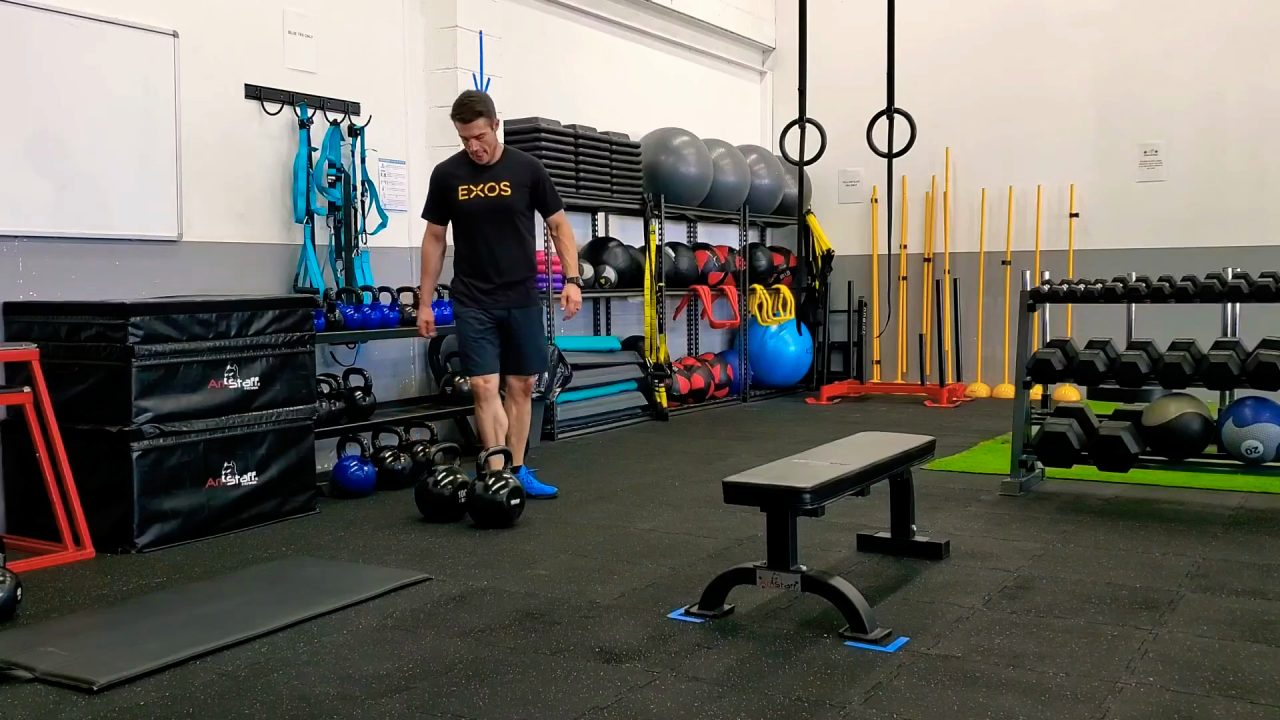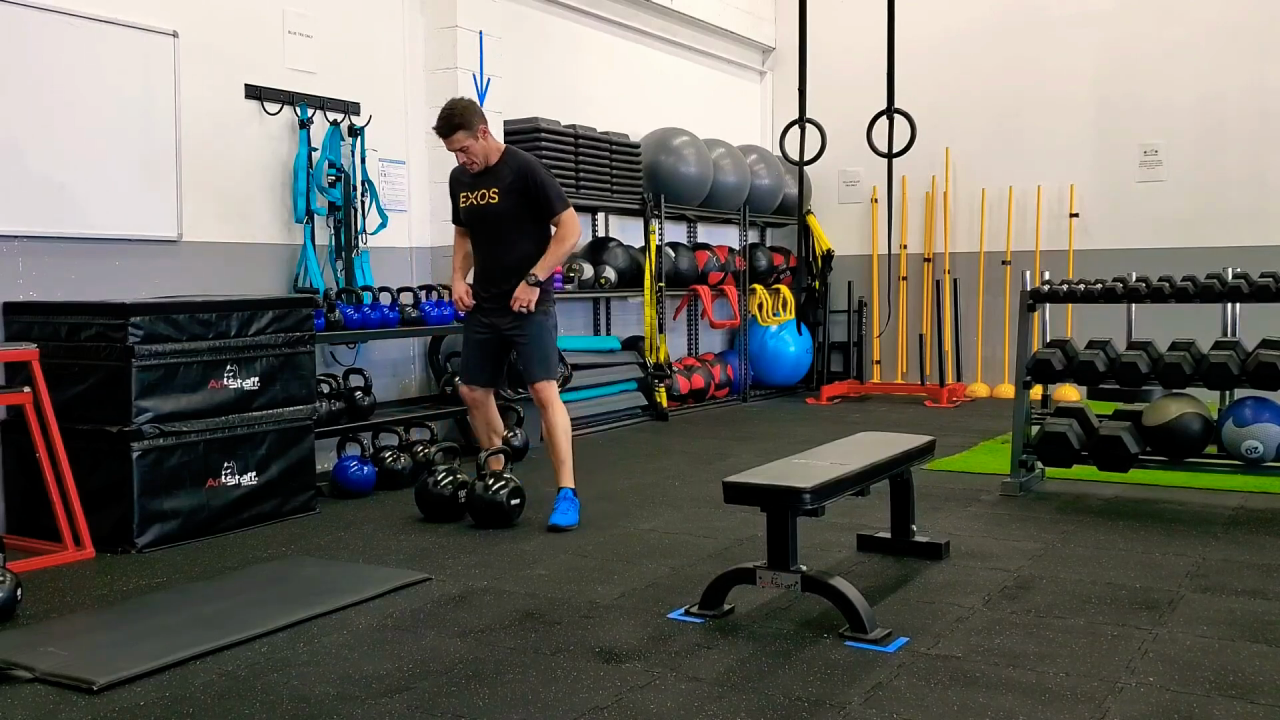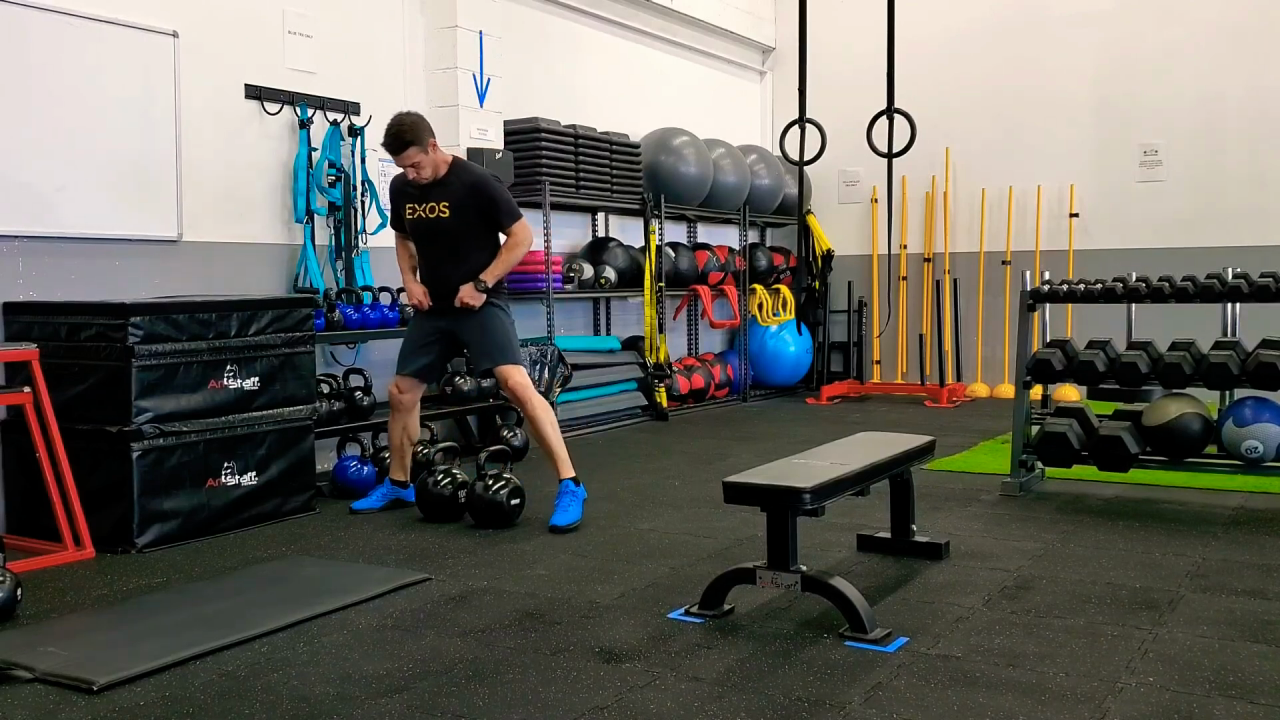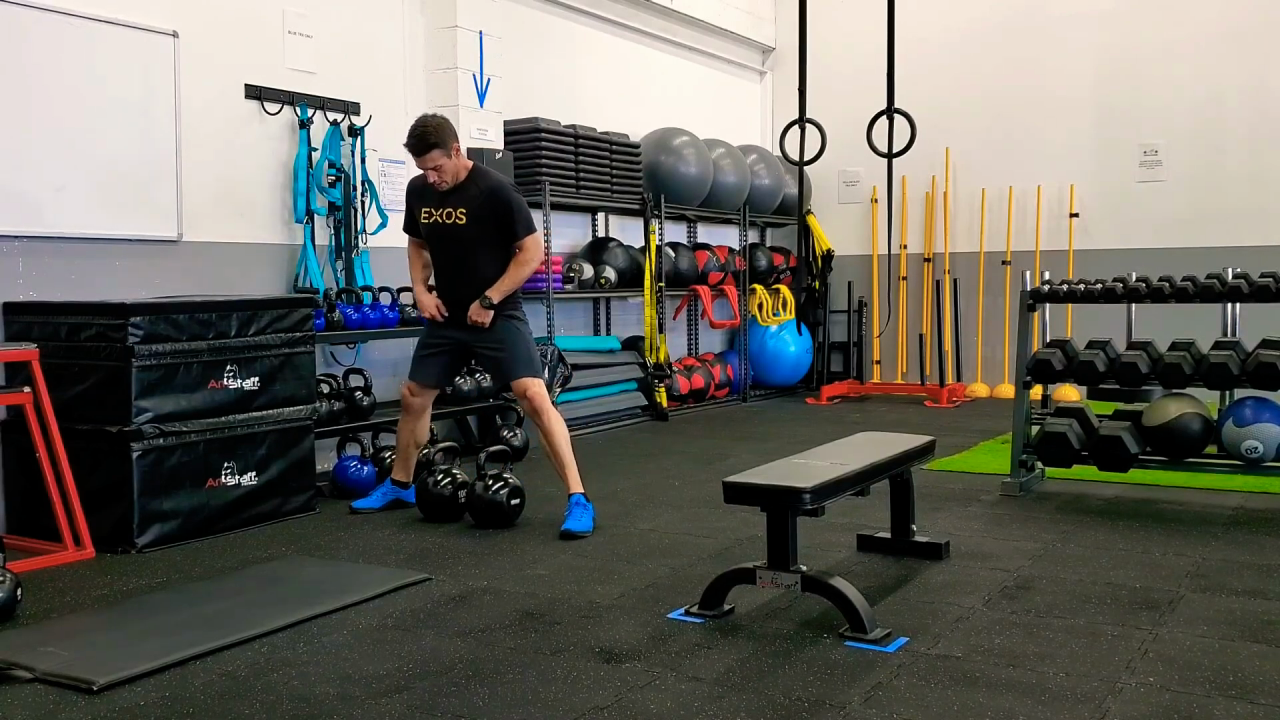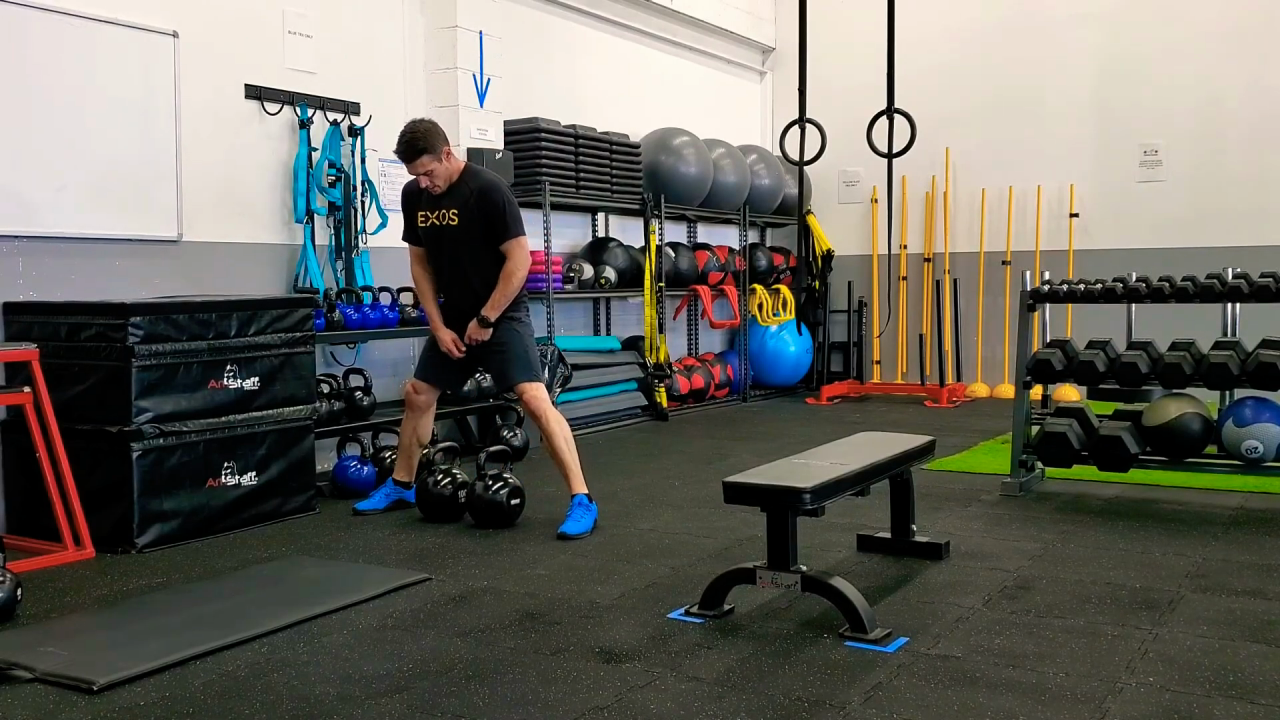
dt=0.7s
person 1, frame 1
left shoulder: (527, 169)
right shoulder: (447, 174)
left elbow: (559, 226)
right elbow: (434, 238)
left wrist: (571, 278)
right wrist: (425, 302)
left hip: (522, 298)
right hip: (474, 300)
left knee: (521, 386)
right knee: (484, 387)
left ankle: (517, 470)
person 1, frame 2
left shoulder: (525, 170)
right shoulder: (459, 178)
left elbow: (570, 228)
left wrist: (534, 281)
right wrist: (459, 278)
left hip: (527, 303)
right hip: (483, 305)
left knee: (544, 392)
right knee: (474, 394)
left ankle: (567, 493)
person 1, frame 3
left shoulder: (476, 183)
right shoulder: (401, 188)
left elbow: (522, 237)
left wrist: (481, 284)
right wrist: (410, 279)
left hip: (479, 303)
right hip: (433, 308)
left knee: (517, 384)
right knee: (402, 393)
left ankle: (569, 486)
right ankle: (399, 485)
person 1, frame 4
left shoulder: (495, 190)
right shoulder: (418, 191)
left elbow: (532, 251)
left wrist: (488, 300)
right wrist: (421, 289)
left hip: (498, 314)
right hip: (448, 315)
left knee: (534, 395)
right knee: (414, 397)
left ankle: (579, 500)
right ankle: (399, 486)
person 1, frame 5
left shoulder: (488, 189)
right shoulder: (413, 194)
left elbow: (519, 259)
right elbow: (420, 261)
left wrist: (486, 319)
right wrist: (437, 324)
left hip: (502, 314)
right hip: (453, 318)
left knee: (534, 399)
right knee: (417, 395)
left ankle: (582, 501)
right ankle: (401, 486)
